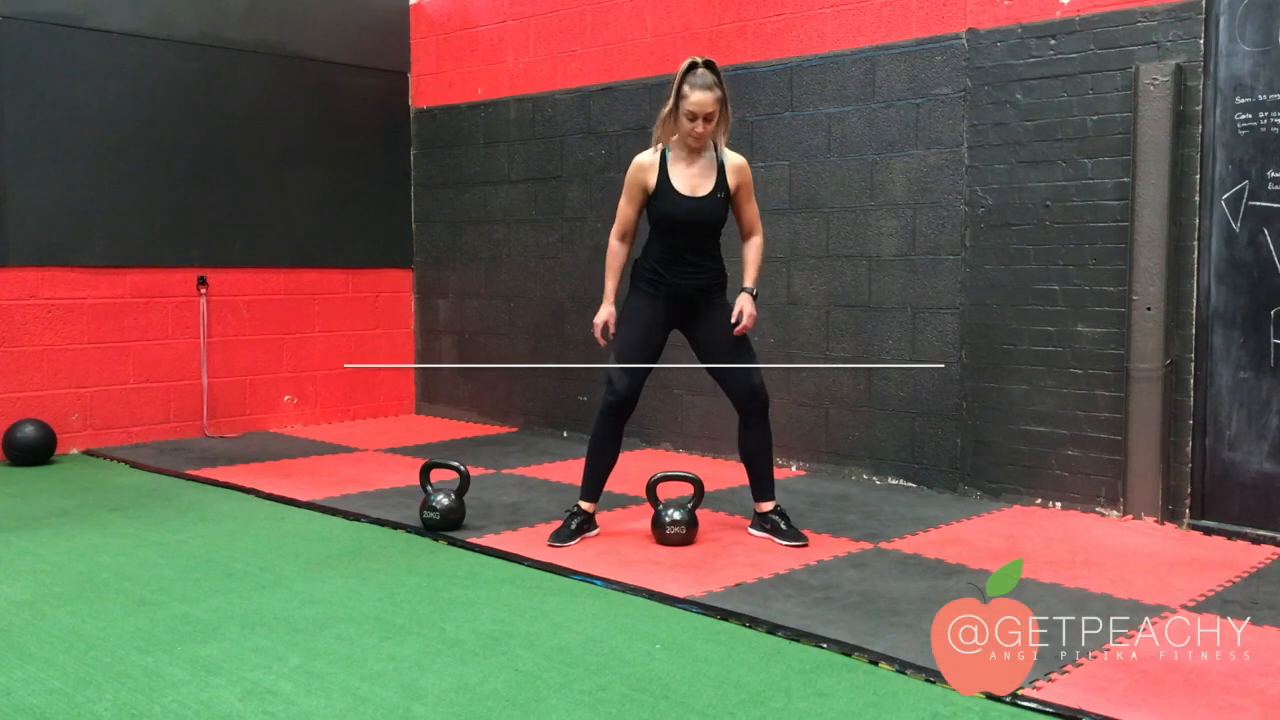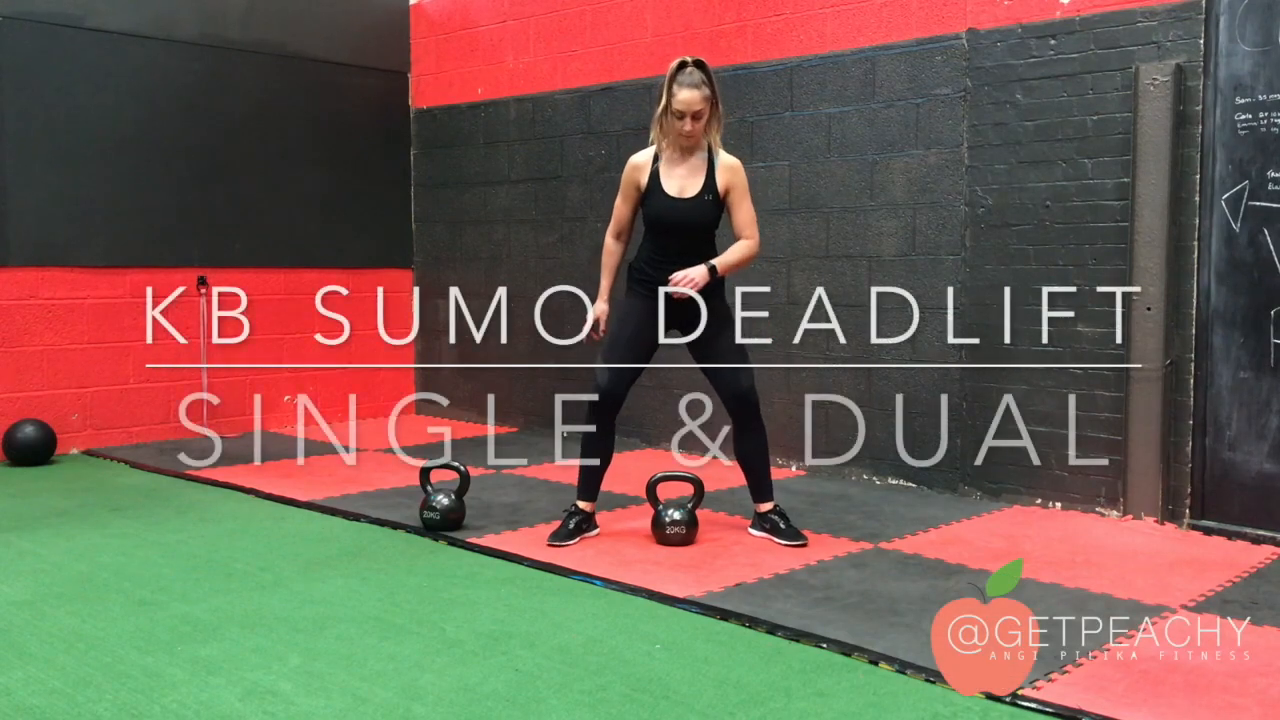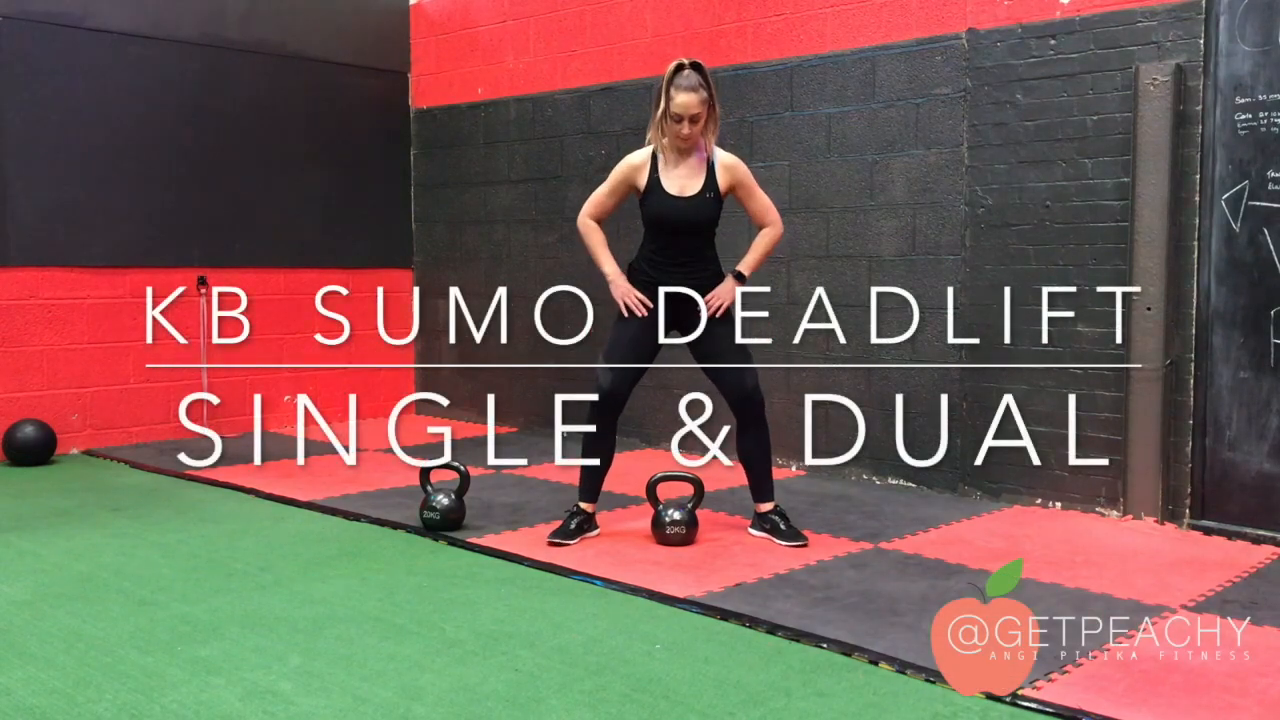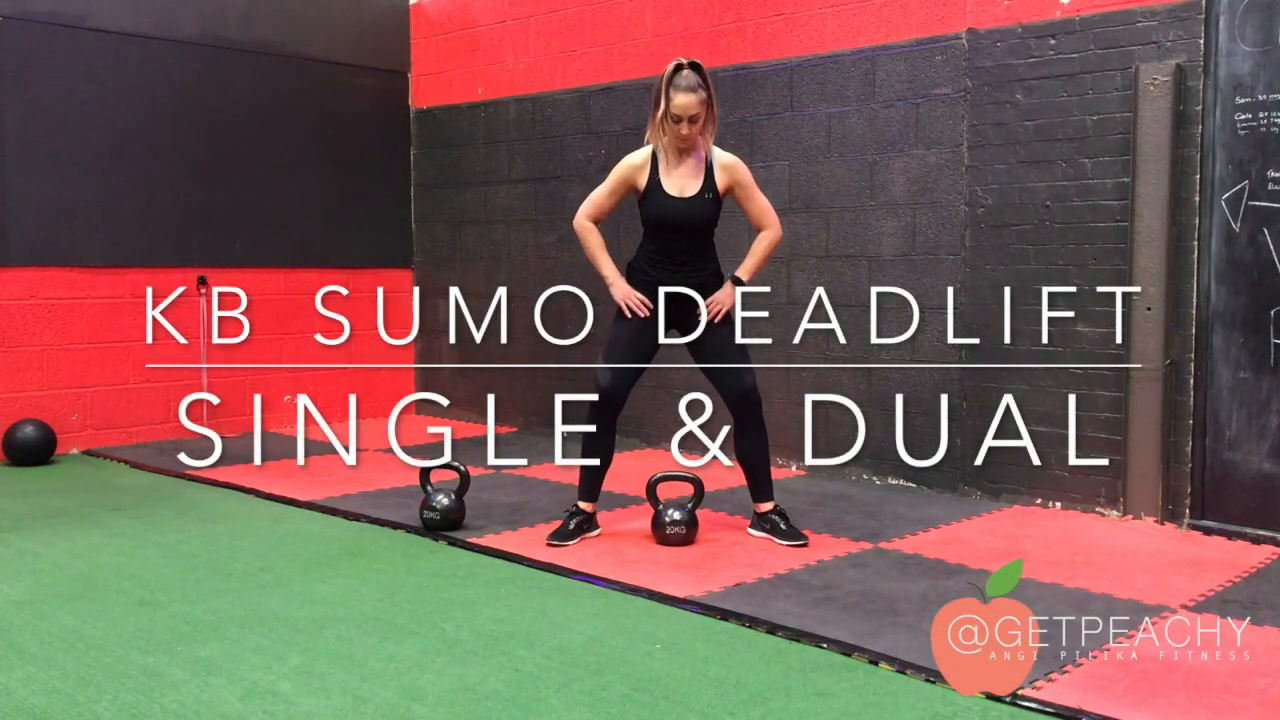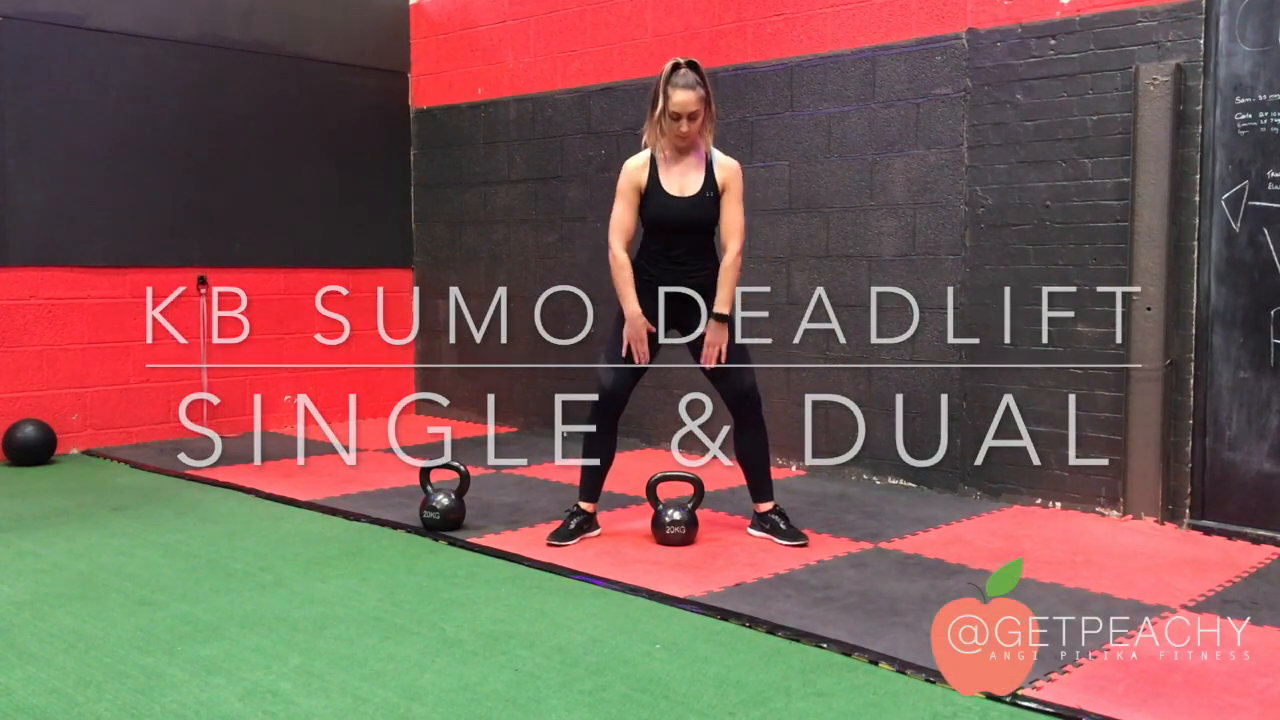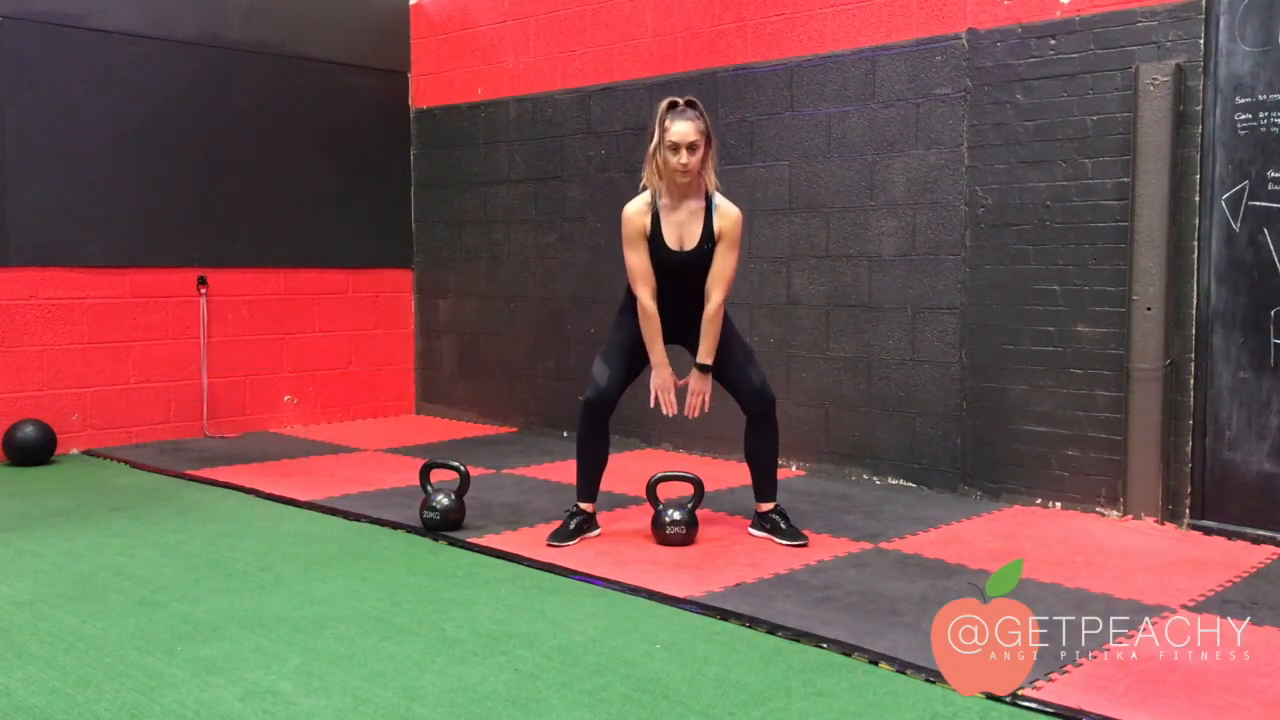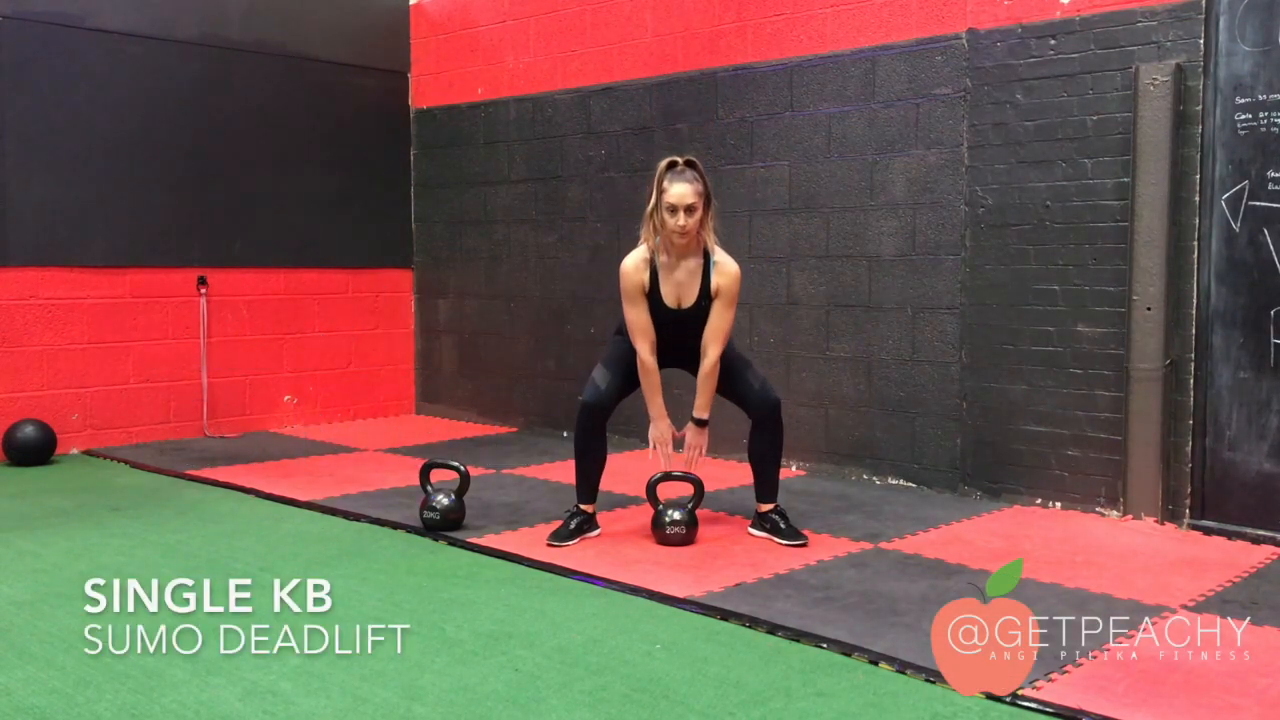
dt=0.7s
person 1, frame 1
left shoulder: (735, 167)
right shoulder: (647, 165)
left elbow: (753, 234)
right elbow: (621, 237)
left wrist: (748, 291)
right wrist: (608, 301)
left hip: (709, 299)
right hip: (651, 295)
left knee: (753, 395)
right knee: (618, 396)
left ankle: (766, 511)
right ankle: (584, 511)
person 1, frame 2
left shoulder: (728, 168)
right shoulder: (640, 165)
left elbow: (749, 241)
right elbow: (616, 236)
left wrist: (708, 269)
right wrist: (602, 298)
left hip: (704, 299)
right hip: (645, 295)
left knee: (743, 398)
right knee: (605, 393)
left ankle: (766, 512)
right ankle: (583, 512)
person 1, frame 3
left shoulder: (727, 166)
right shoulder: (639, 164)
left elbow: (772, 226)
right elbow: (588, 219)
left wrist: (736, 279)
right wrist: (615, 277)
left hip: (705, 298)
right hip: (646, 296)
left knee: (748, 397)
right knee: (607, 395)
left ankle: (766, 512)
right ankle: (584, 512)
person 1, frame 4
left shoulder: (726, 167)
right shoulder: (638, 165)
left elbow: (770, 229)
right elbow: (584, 220)
left wrist: (735, 284)
right wrist: (614, 281)
left hip: (704, 298)
right hip: (646, 295)
left knee: (746, 398)
right knee: (605, 395)
left ankle: (766, 512)
right ankle: (584, 512)
person 1, frame 5
left shoulder: (726, 170)
right shoulder: (636, 168)
left elbow: (732, 250)
right elbow: (618, 247)
left wrist: (720, 318)
right wrist: (632, 313)
left hip: (703, 300)
right hip: (646, 298)
left knee: (746, 399)
right knee: (607, 397)
left ankle: (766, 513)
right ankle: (584, 513)
person 1, frame 6
left shoulder: (727, 216)
right shoulder: (637, 213)
left elbow: (715, 299)
right elbow: (646, 298)
left wrist: (703, 368)
right wrist: (660, 367)
left hip: (702, 320)
right hip: (644, 319)
left knee: (761, 400)
right knee: (596, 400)
left ankle: (767, 513)
right ankle: (583, 512)
person 1, frame 7
left shoulder: (725, 271)
right shoulder: (635, 267)
left elbow: (711, 354)
right elbow: (645, 352)
left wrist: (700, 421)
right wrist: (658, 418)
left hip: (699, 346)
right hip: (638, 344)
left knee: (766, 406)
right knee: (592, 406)
left ankle: (767, 513)
right ankle: (584, 514)
